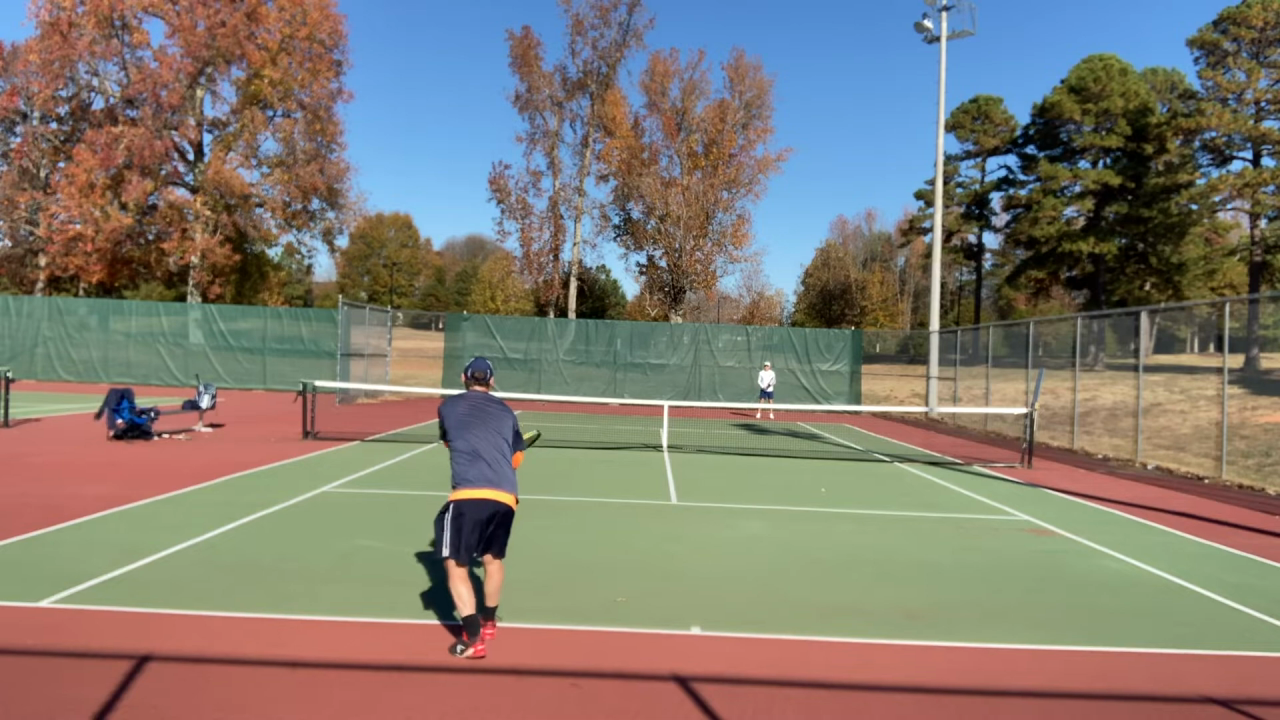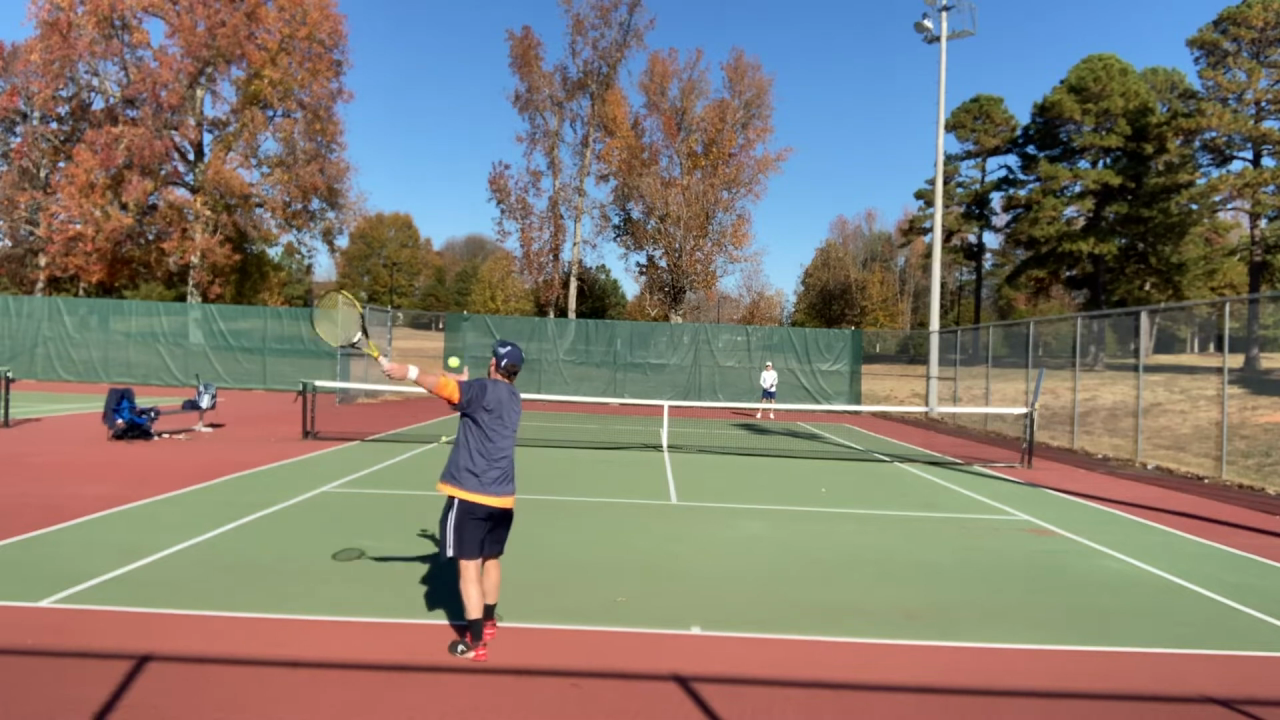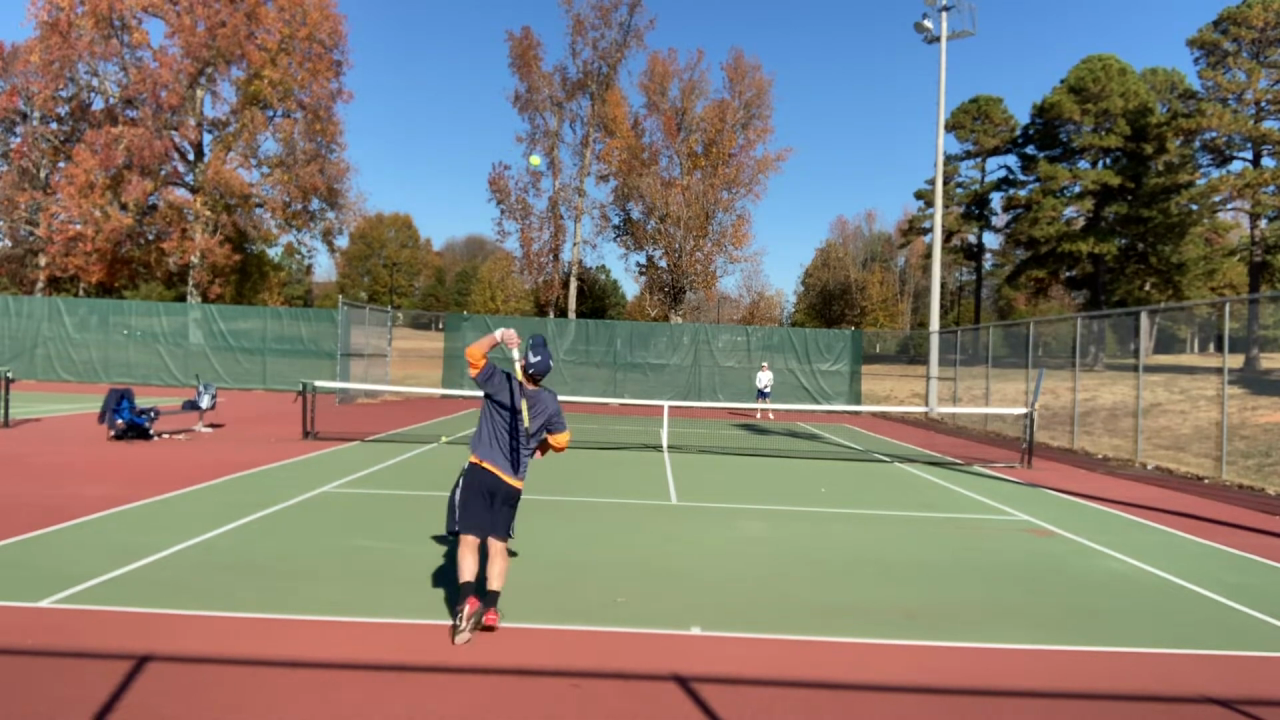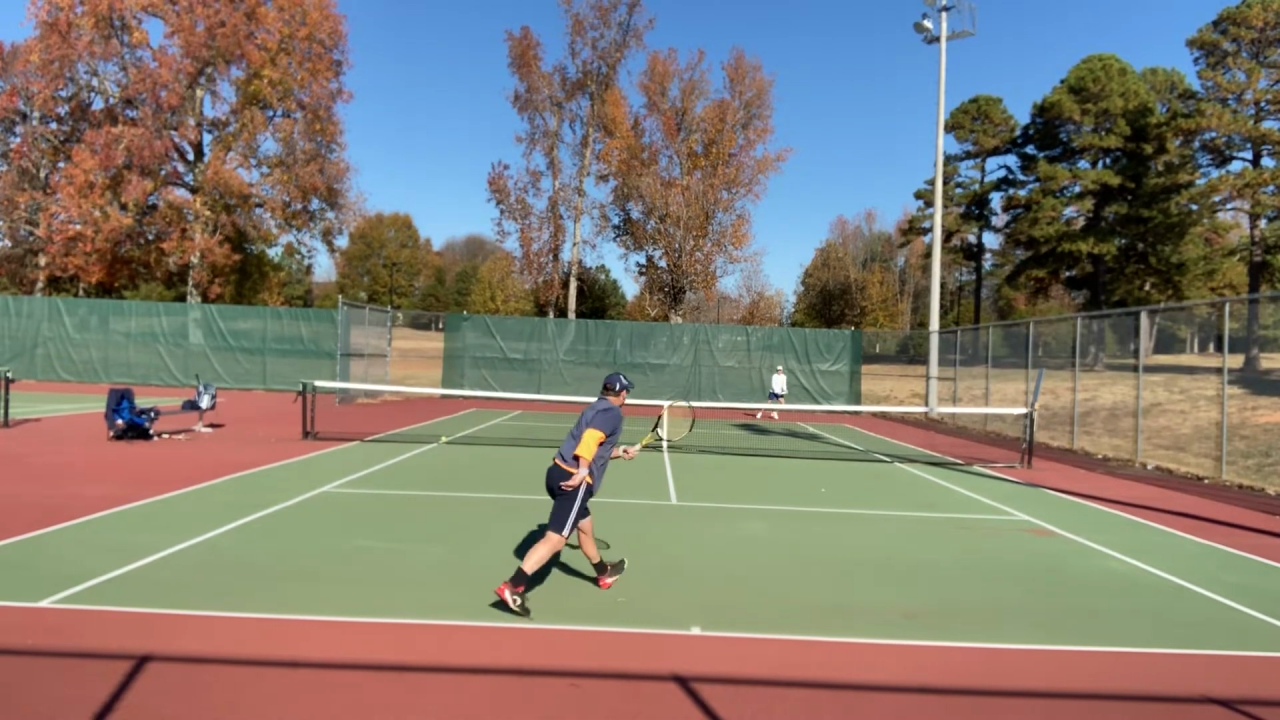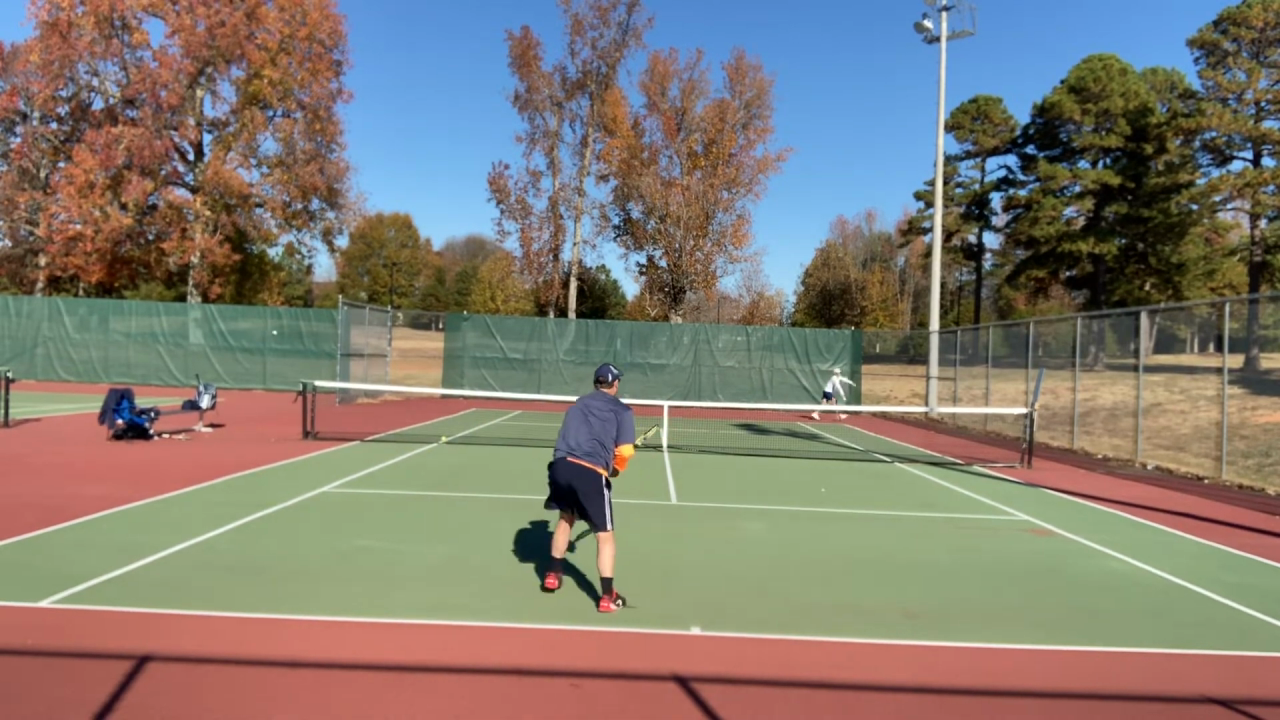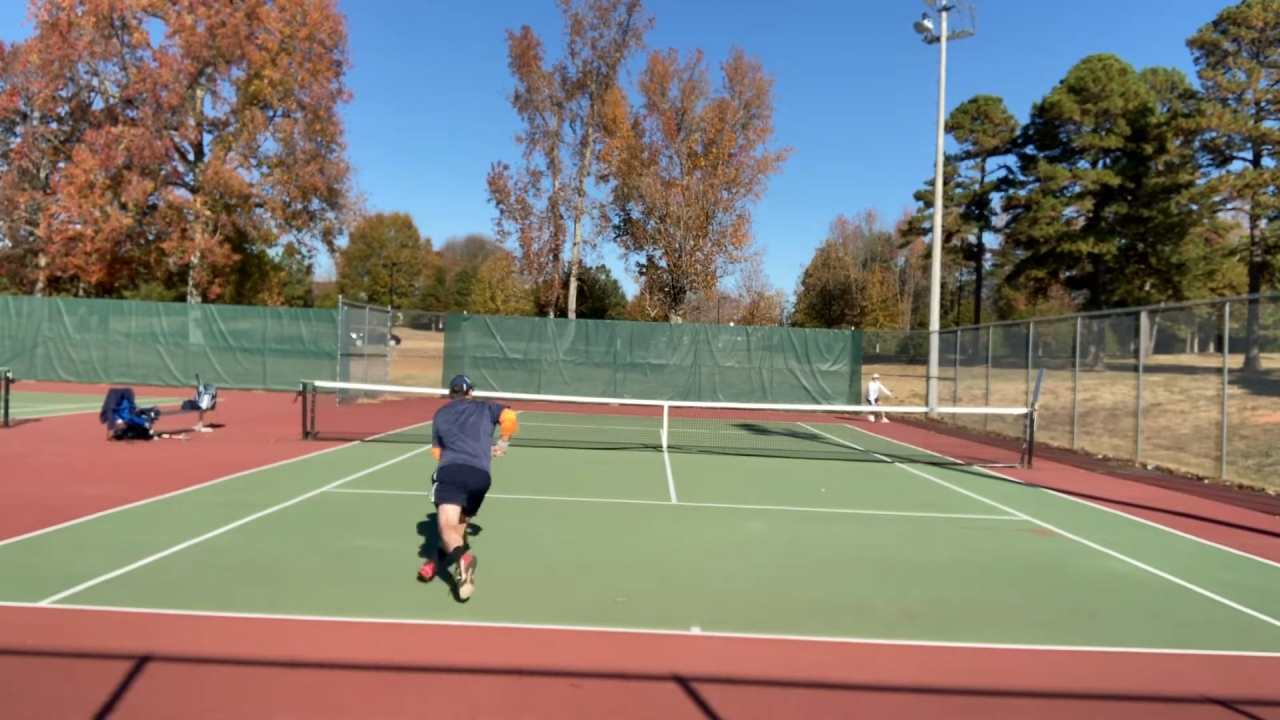
dt=0.7s
person 1, frame 1
left shoulder: (448, 407)
right shoulder: (505, 411)
right elbow: (517, 458)
left hip: (468, 496)
right hip: (505, 497)
left knee: (456, 567)
right knee: (494, 559)
left ankle: (473, 638)
right ankle: (488, 622)
person 1, frame 2
left shoulder: (486, 389)
right shoulder: (512, 398)
left elbow: (447, 389)
left wrist: (409, 372)
right wrist: (466, 382)
left hip: (470, 494)
right hip: (503, 498)
left knee: (469, 567)
right knee: (491, 559)
left ankle: (476, 640)
right ankle: (488, 621)
person 1, frame 3
left shoulder: (501, 385)
right shoulder: (550, 403)
left elbow: (474, 356)
right elbow: (560, 441)
left wrist: (498, 337)
right wrist: (541, 446)
left hip: (479, 473)
right hip: (511, 481)
left knee: (468, 542)
right knee: (497, 544)
left ankle: (469, 601)
right ankle: (491, 610)
person 1, frame 4
left shoulder: (594, 408)
right shoulder: (613, 414)
right elbow: (591, 438)
left wrist: (622, 451)
right wrist: (582, 472)
left hip: (559, 472)
right hip: (573, 480)
left knee: (586, 526)
right knee: (555, 539)
left ankle: (604, 573)
right ankle: (513, 587)
person 1, frame 5
left shoulder: (576, 404)
right shoulder: (622, 410)
right elbow: (624, 452)
right wrist: (615, 468)
left hip: (561, 467)
right hip: (591, 475)
left knee: (566, 520)
right knee: (605, 537)
left ankle: (553, 575)
right ankle: (607, 597)
person 1, frame 6
left shoulder: (440, 415)
right shoulder: (484, 407)
left elbow: (437, 452)
right elbow: (509, 416)
right wrist: (504, 441)
left hip: (451, 471)
right hip: (481, 475)
left knee: (448, 525)
right knee: (460, 524)
left ankle: (463, 561)
right ankle: (437, 563)
